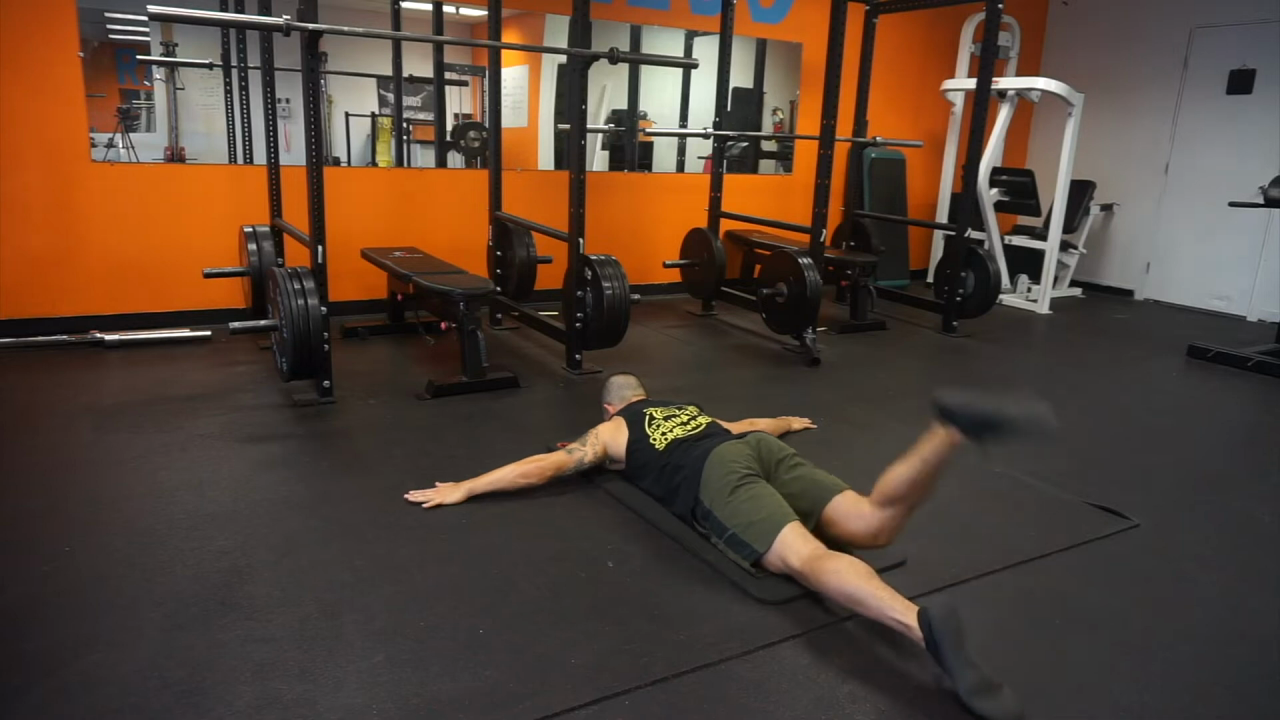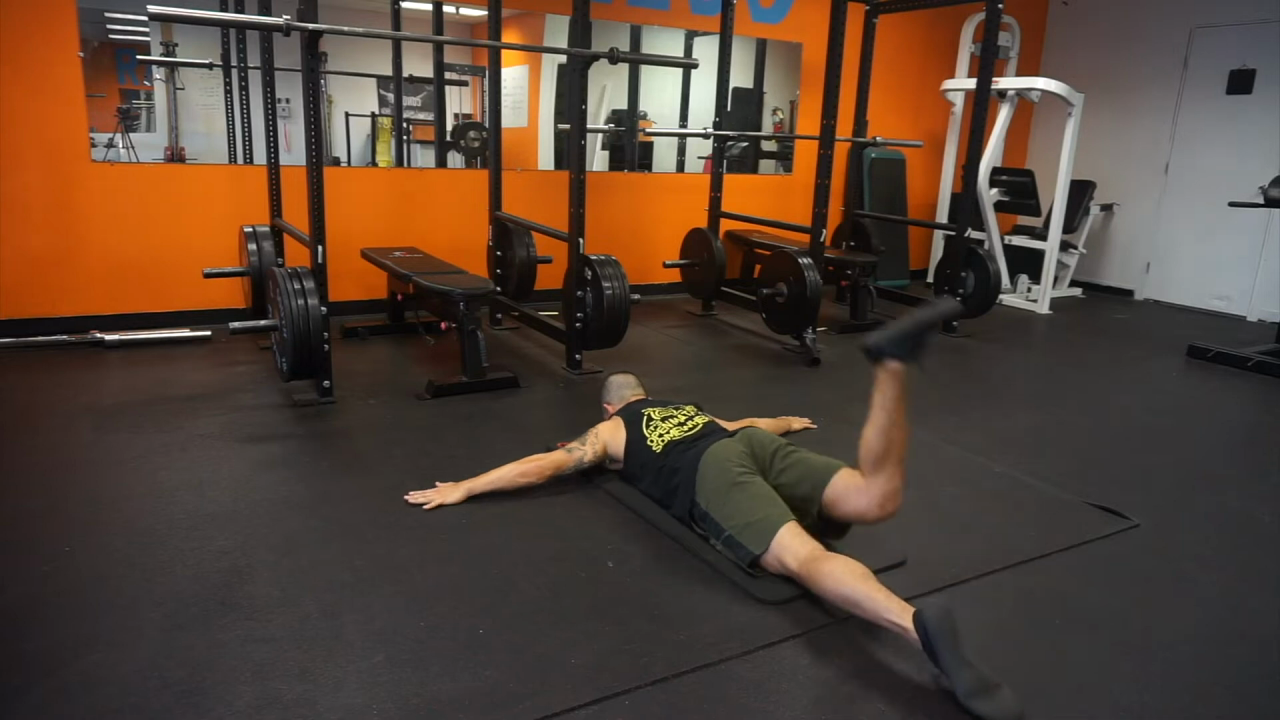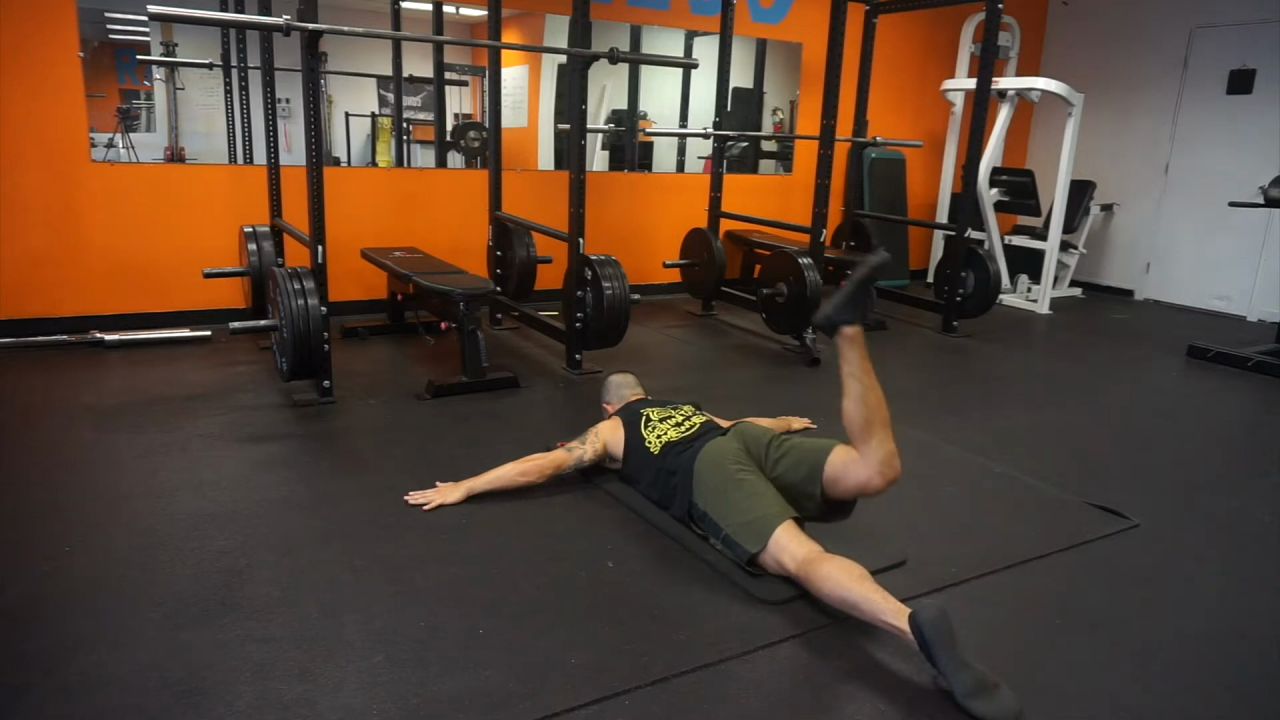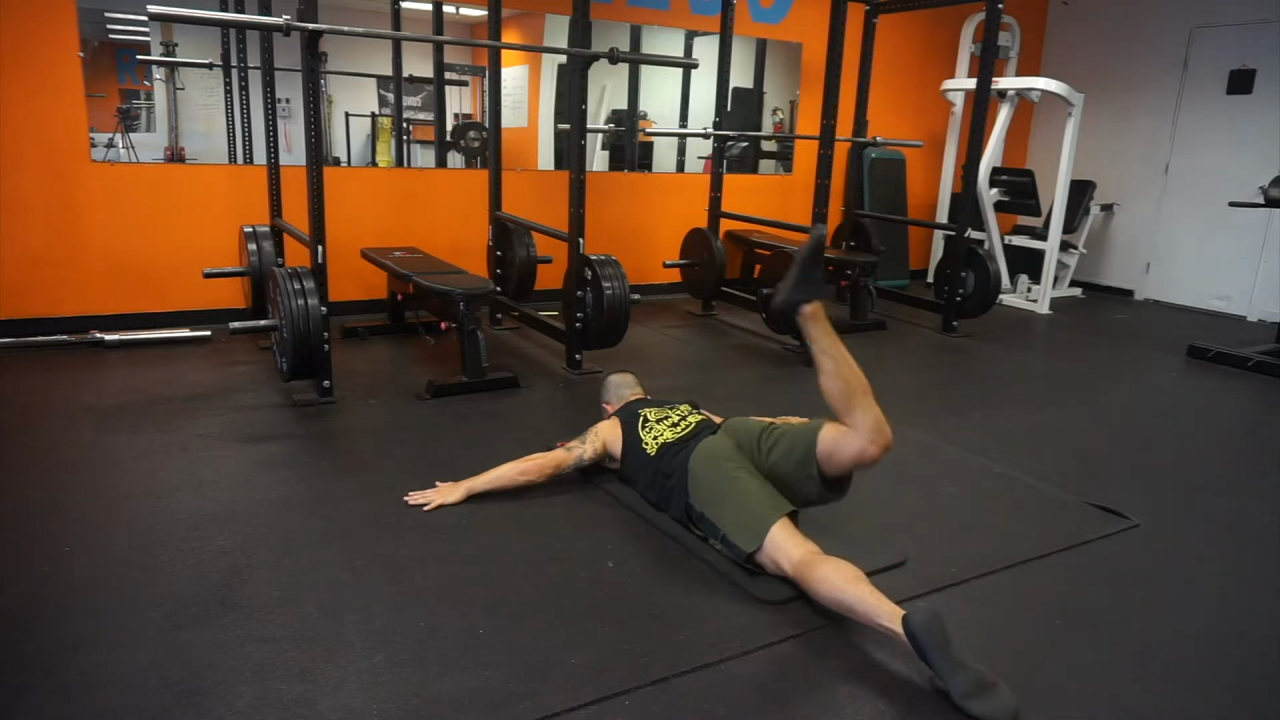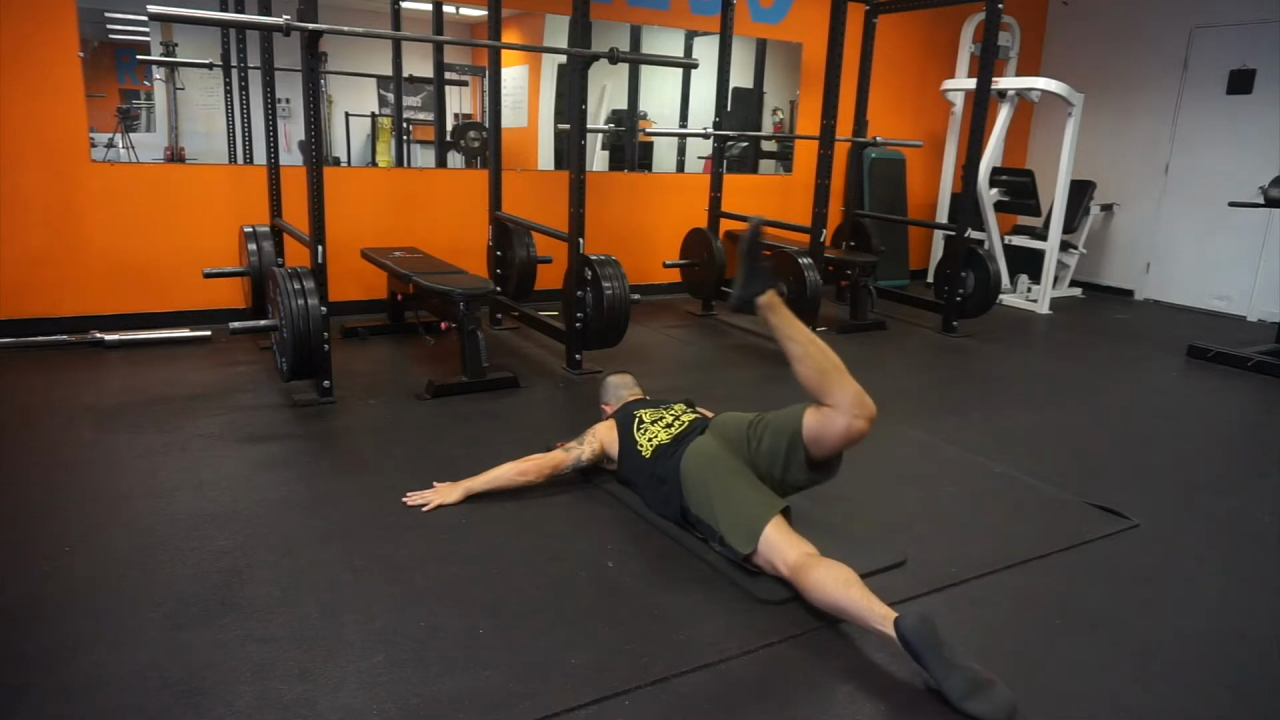
dt=0.2s
person 1, frame 1
left shoulder: (610, 432)
right shoulder: (685, 408)
left elbow: (545, 465)
right elbow: (748, 424)
left wrist: (464, 487)
right wrist: (788, 422)
left hip: (720, 480)
right hip: (758, 450)
left knee: (811, 559)
right knee: (872, 520)
left ankle: (923, 623)
right ankle: (951, 422)
person 1, frame 2
left shoulder: (607, 433)
right shoulder: (684, 408)
left elbow: (541, 466)
right elbow: (748, 424)
left wrist: (461, 488)
right wrist: (785, 423)
left hip: (714, 477)
right hip: (753, 445)
left knee: (806, 558)
right knee: (876, 498)
left ankle: (917, 622)
right ankle: (889, 358)
person 1, frame 3
left shoulder: (608, 433)
right shoulder: (687, 408)
left elbow: (542, 466)
right elbow: (746, 423)
left wrist: (461, 489)
right wrist: (786, 423)
left hip: (711, 474)
right hip: (750, 439)
left knee: (803, 558)
right knee: (877, 469)
left ankle: (915, 626)
right ankle: (845, 325)
person 1, frame 4
left shoulder: (606, 432)
right shoulder: (686, 406)
left elbow: (541, 465)
right elbow: (736, 422)
left wrist: (461, 488)
right wrist: (787, 422)
left hip: (706, 474)
right hip: (742, 434)
left knee: (801, 560)
right knee: (870, 438)
left ankle: (910, 626)
right ankle: (805, 303)
person 1, frame 5
left shoulder: (605, 432)
right shoulder: (683, 405)
left elbow: (540, 466)
right elbow: (727, 423)
left wrist: (459, 488)
left hip: (700, 472)
right hip: (733, 430)
left knee: (797, 561)
left ankle: (901, 627)
right ankle: (761, 295)
